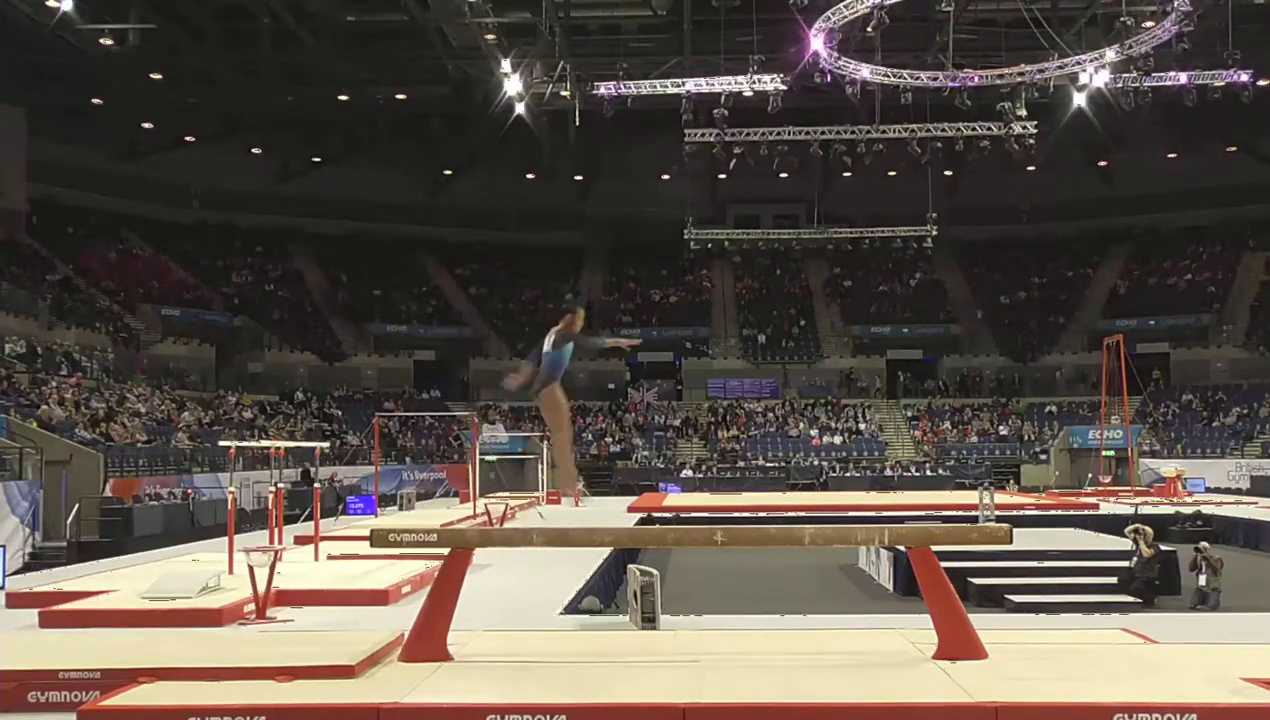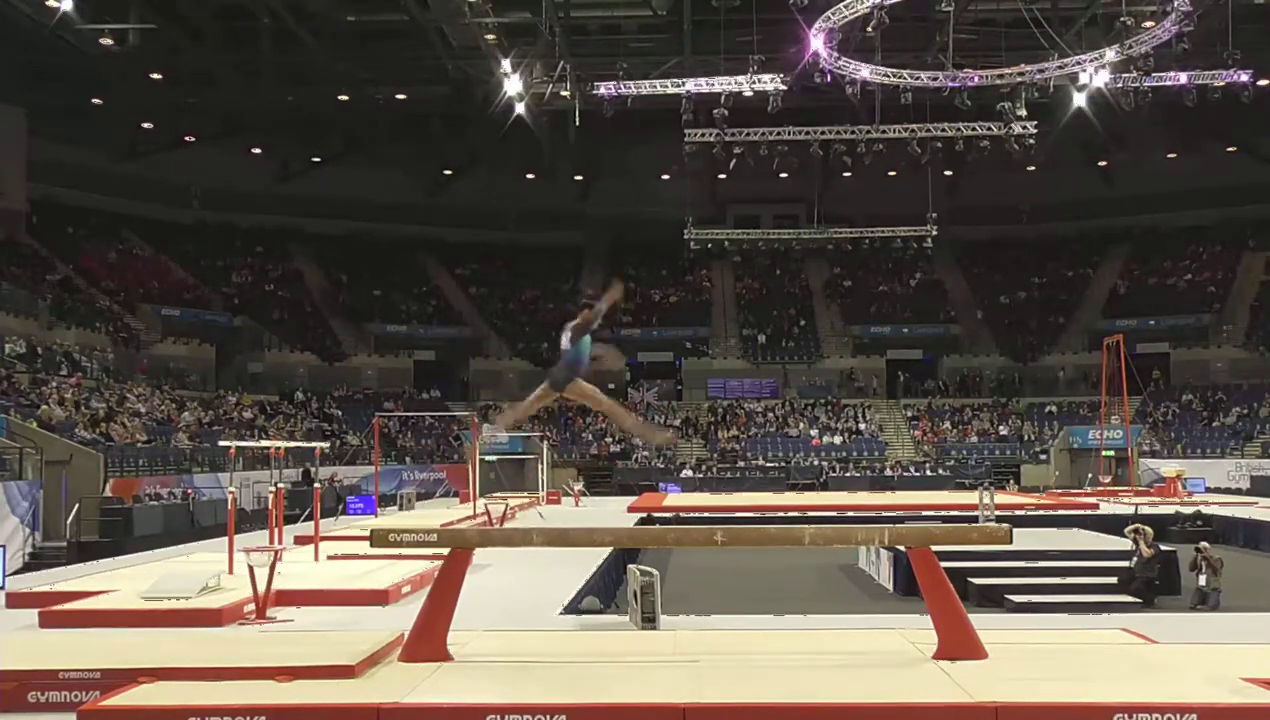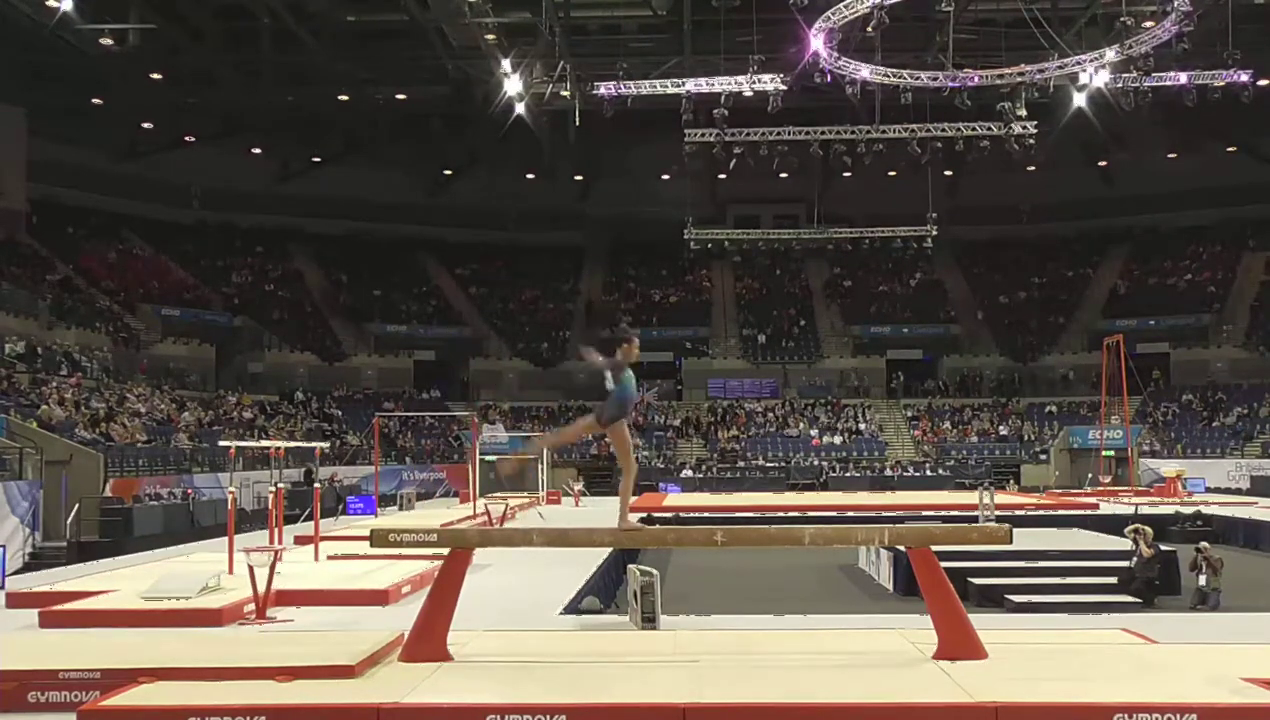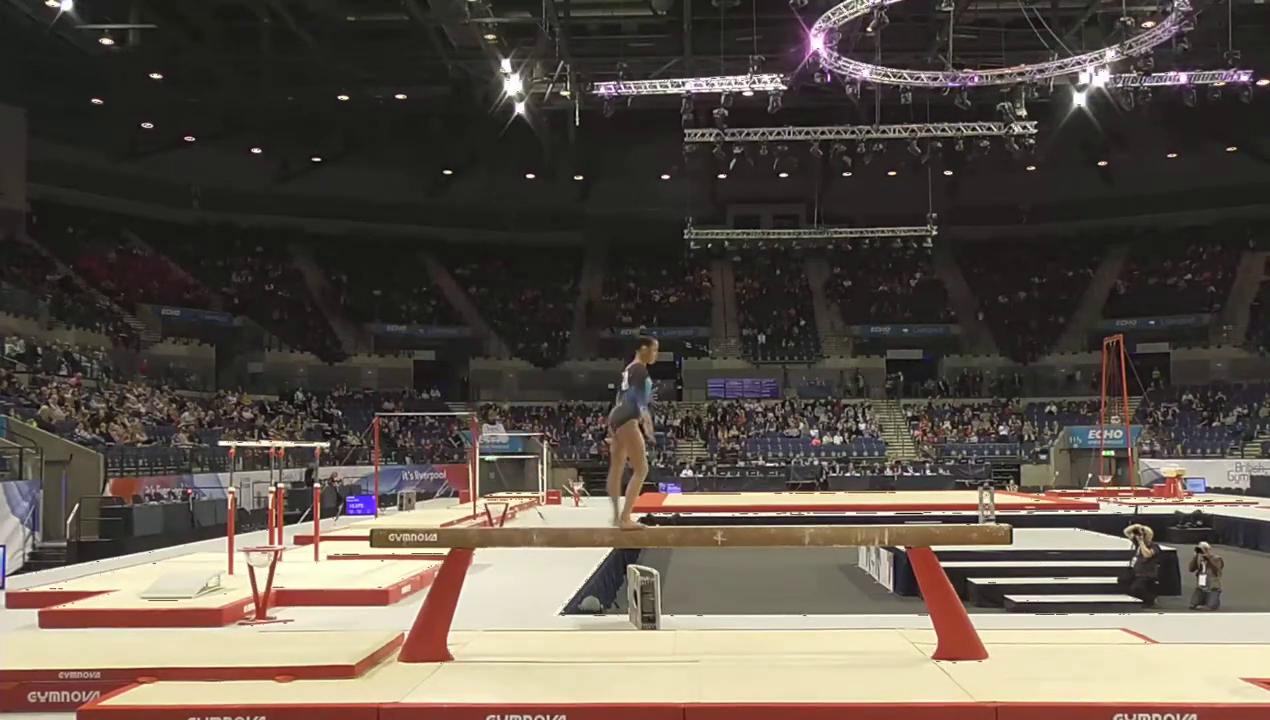
dt=0.2s
person 1, frame 1
left shoulder: (553, 333)
right shoulder: (566, 334)
left elbow: (535, 356)
right elbow: (589, 343)
left wrist: (522, 376)
right wrist: (617, 341)
left hip: (542, 385)
right hip: (548, 385)
left knee: (560, 434)
right knee: (561, 434)
right ankle: (567, 481)
person 1, frame 2
left shoulder: (569, 328)
right shoulder: (577, 328)
left elbow: (587, 347)
right elbow: (595, 315)
left wrist: (601, 353)
right wrist: (609, 298)
left hip: (556, 380)
right hip: (568, 381)
left knee: (524, 408)
right knee: (611, 406)
right ankle: (652, 434)
person 1, frame 3
left shoulder: (618, 366)
right shoulder: (618, 364)
right elbow: (605, 363)
right wrist: (596, 358)
left hip: (603, 417)
right hip: (614, 420)
left knee: (561, 438)
right knee: (630, 468)
right ankle: (624, 519)
person 1, frame 4
left shoulder: (629, 369)
right shoulder: (639, 370)
right elbow: (640, 396)
right wrist: (646, 419)
left hip: (620, 420)
right hip: (627, 421)
left knee: (616, 470)
right knee: (641, 470)
left ankle: (617, 514)
right ankle: (624, 518)
